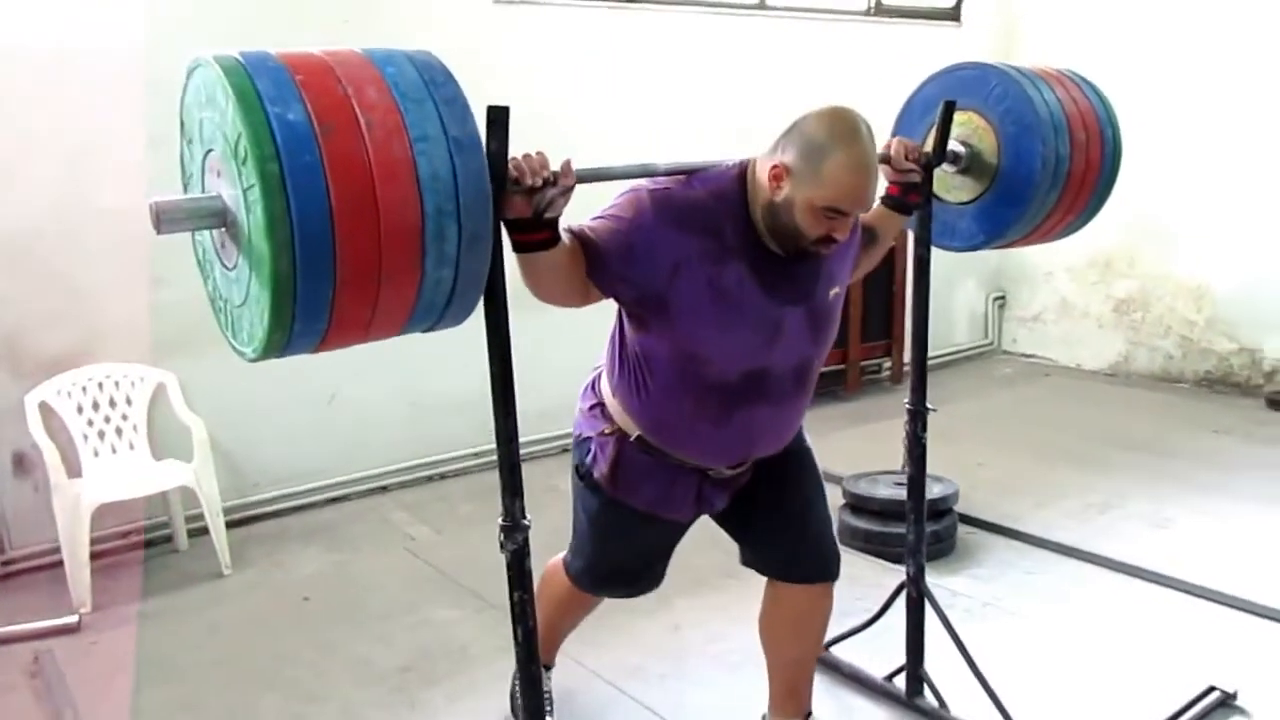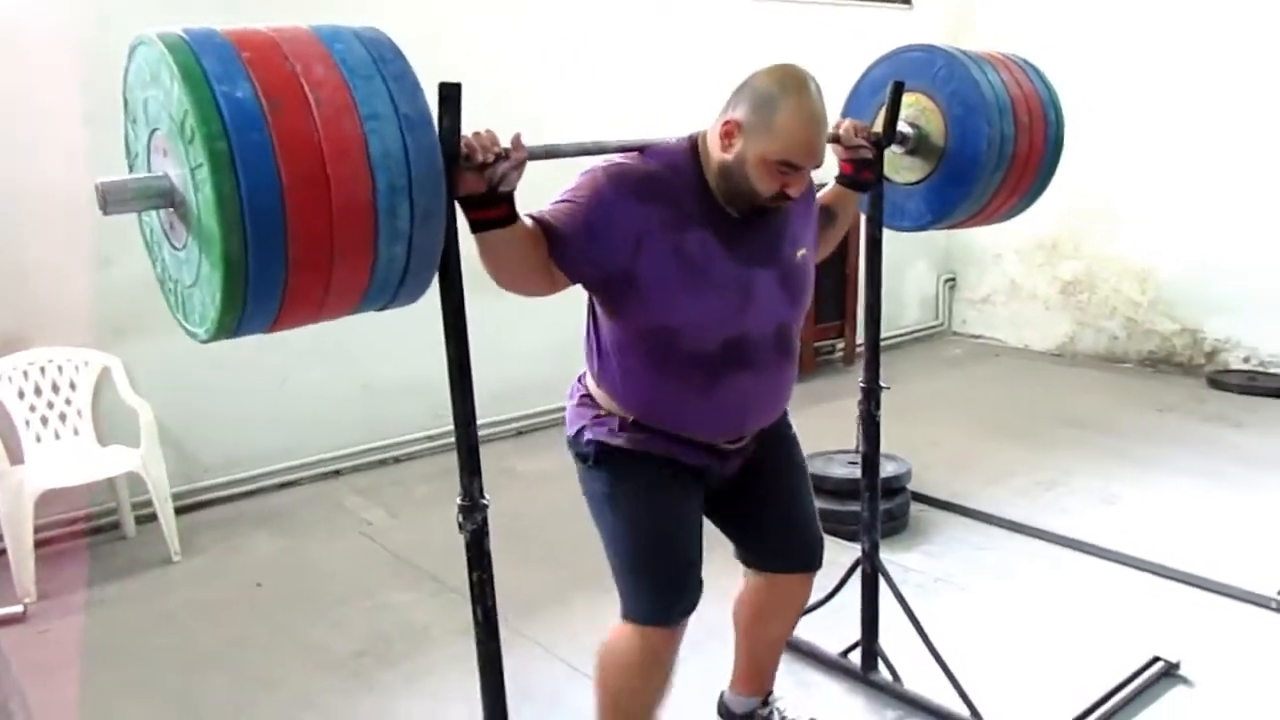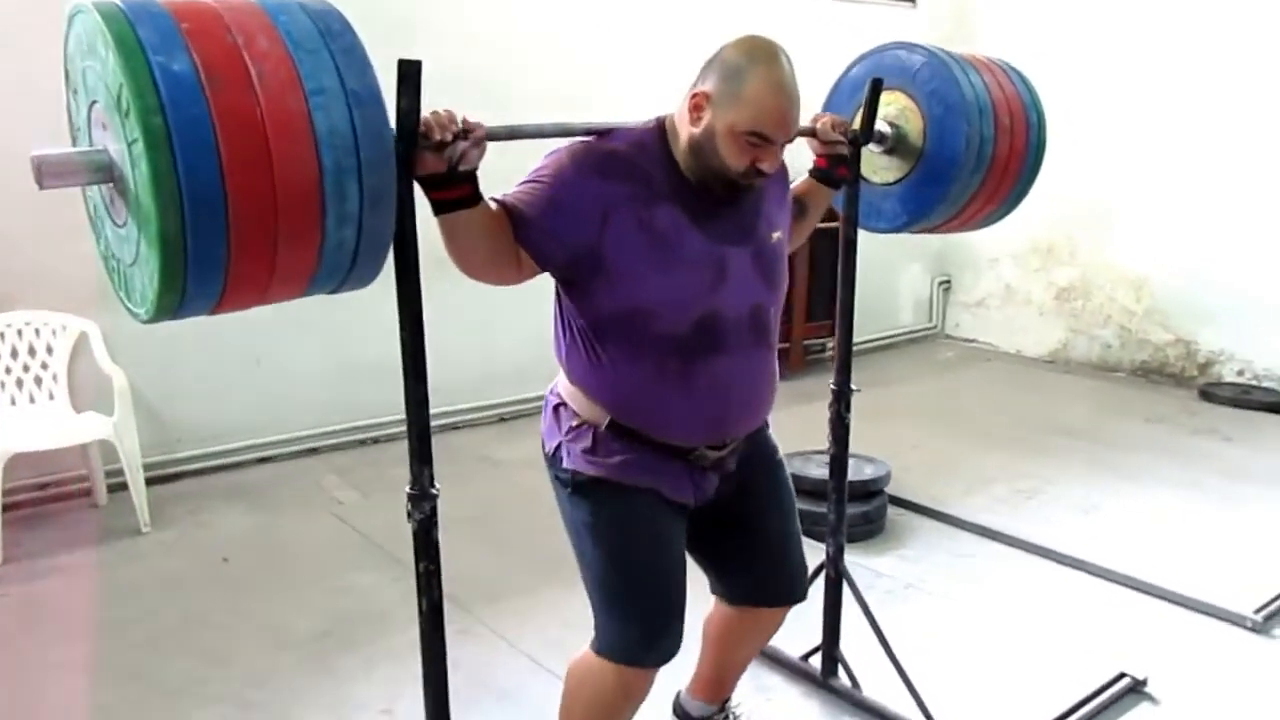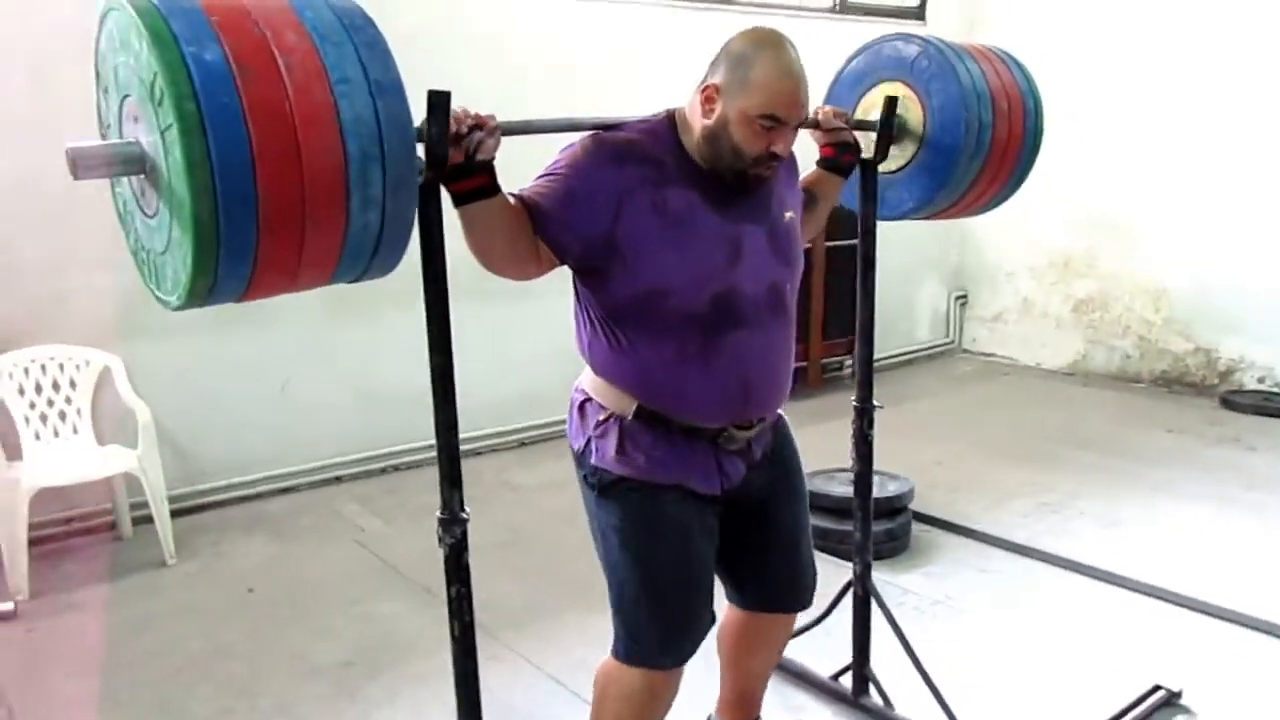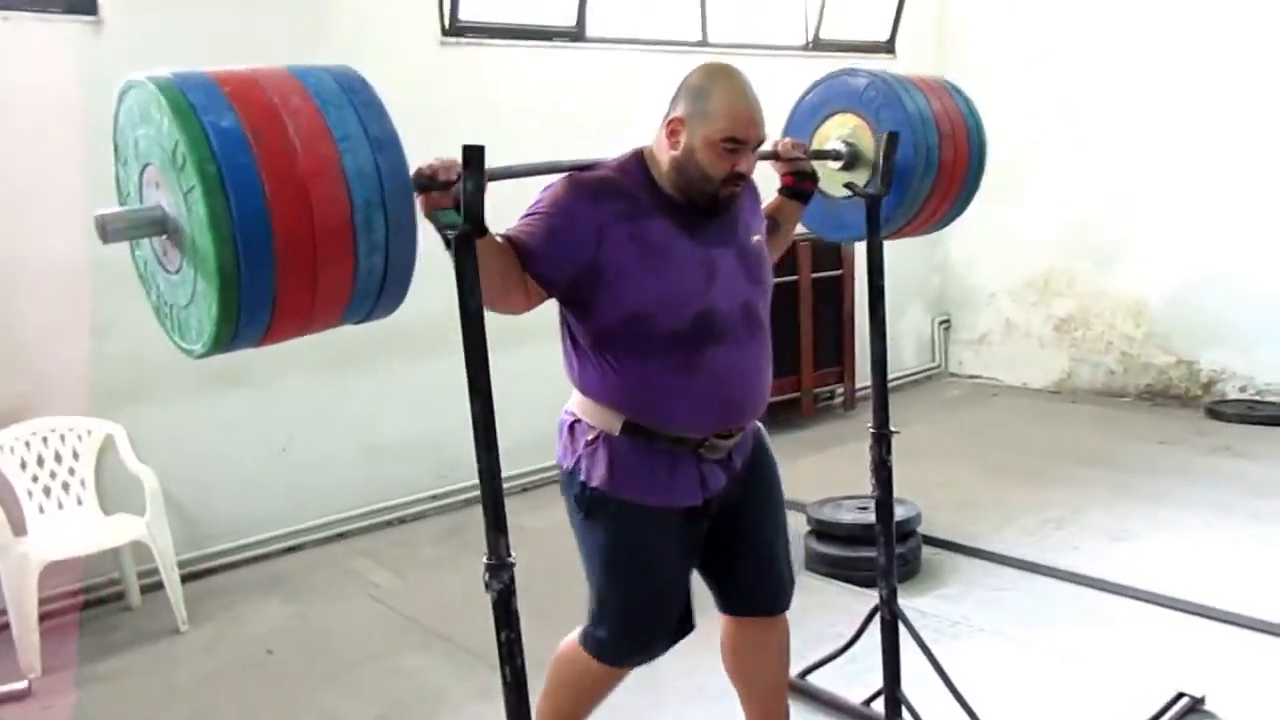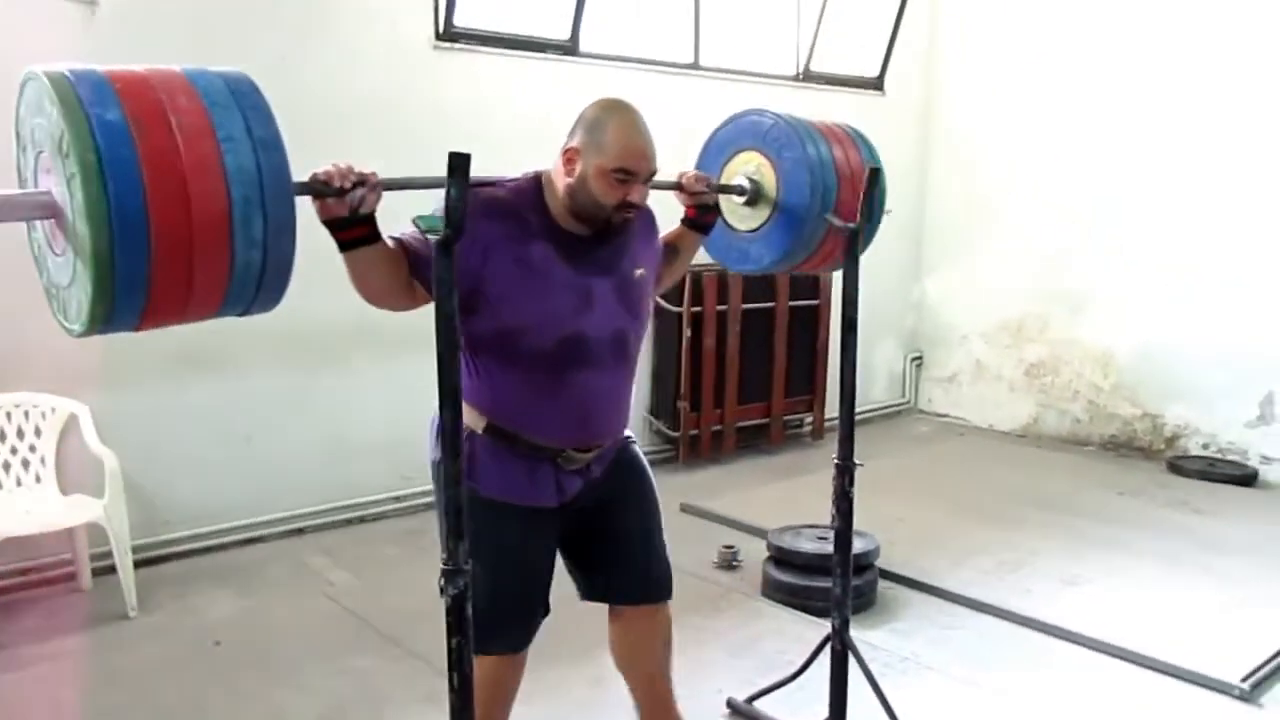
dt=0.4s
person 1, frame 1
left shoulder: (828, 224)
right shoulder: (670, 217)
right elbow: (569, 281)
left wrist: (901, 198)
right wrist: (531, 224)
right hip: (643, 453)
left knee: (810, 570)
right knee: (595, 574)
right ankle: (532, 667)
person 1, frame 2
left shoulder: (786, 193)
right shoulder: (629, 195)
right elbow: (533, 270)
left wrist: (855, 177)
right wrist: (489, 205)
left hip: (753, 433)
right hip: (636, 439)
left knee: (792, 563)
right knee: (661, 610)
person 1, frame 3
left shoulder: (761, 177)
right shoulder: (600, 176)
right elbow: (500, 257)
left wrist: (830, 172)
right wrist: (452, 186)
left hip: (736, 447)
right hip: (617, 460)
left knee: (771, 590)
right knee: (639, 642)
person 1, frame 4
left shoulder: (769, 167)
right shoulder: (614, 168)
right elbow: (520, 252)
left wrist: (836, 164)
right wrist: (470, 179)
left hip: (757, 439)
right hip: (645, 454)
left knee: (778, 597)
right knee: (658, 642)
person 1, frame 5
left shoulder: (736, 197)
right shoulder: (593, 205)
right elbow: (509, 287)
left wrist: (795, 191)
right wrist: (457, 223)
left hip: (737, 454)
right hip: (630, 467)
left knee: (764, 604)
right knee: (626, 638)
person 1, frame 6
left shoulder: (634, 225)
right shoulder: (487, 220)
right elbow: (399, 286)
left wrist: (698, 222)
right wrist: (354, 227)
left hip: (604, 458)
right hip: (497, 468)
left knee: (644, 591)
right knee: (500, 633)
